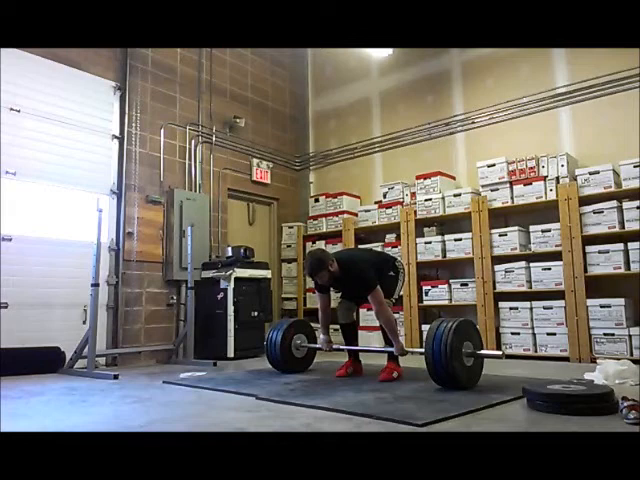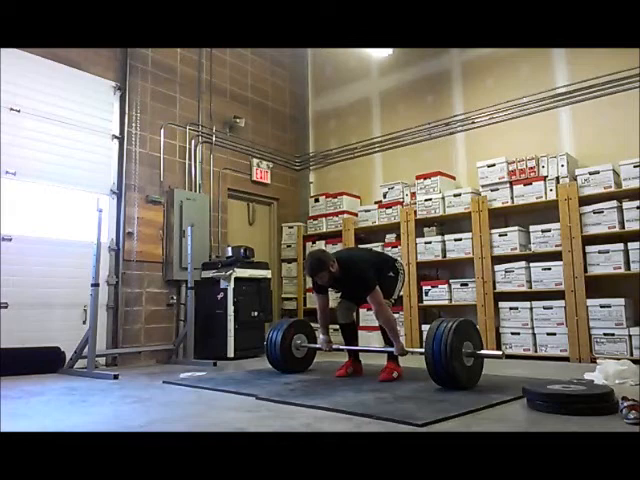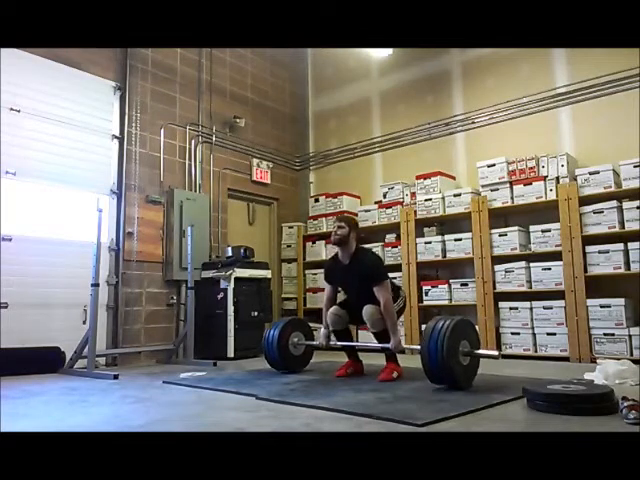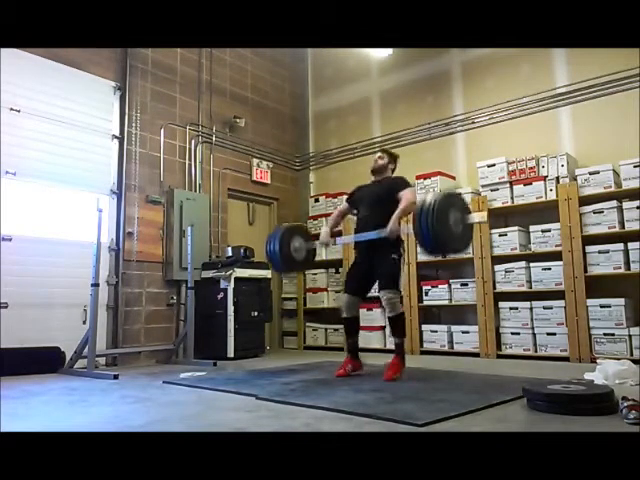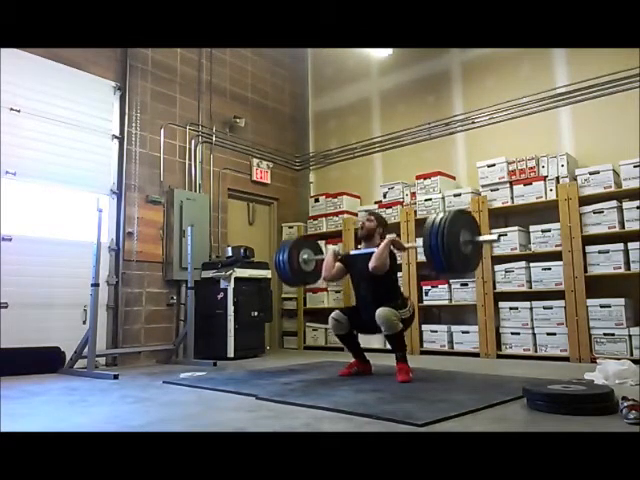
dt=1s
person 1, frame 1
left shoulder: (359, 270)
right shoulder: (321, 274)
left elbow: (379, 308)
right elbow: (324, 307)
left wrist: (397, 342)
right wrist: (324, 335)
left hip: (390, 270)
left knee: (383, 306)
right knee: (343, 309)
left ankle: (393, 363)
right ankle: (354, 361)
person 1, frame 2
left shoulder: (358, 270)
right shoulder: (320, 274)
left elbow: (379, 308)
right elbow: (322, 307)
left wrist: (397, 342)
right wrist: (324, 335)
left hip: (389, 271)
left knee: (382, 306)
right knee: (343, 309)
left ankle: (393, 363)
right ankle: (354, 361)
person 1, frame 3
left shoulder: (369, 260)
right shoulder: (332, 265)
left elbow: (385, 299)
right elbow: (329, 297)
left wrist: (394, 336)
right wrist: (324, 329)
left hip: (393, 298)
left knee: (370, 313)
right knee: (333, 314)
left ankle: (392, 363)
right ankle: (354, 361)
person 1, frame 4
left shoulder: (396, 182)
right shoulder: (360, 190)
left elbow: (410, 200)
right elbow: (341, 211)
left wrist: (395, 218)
right wrist: (327, 228)
left hip: (387, 251)
right hip: (362, 253)
left knee: (389, 298)
right knee: (348, 302)
left ankle: (398, 358)
right ankle: (352, 359)
person 1, frame 5
left shoulder: (385, 253)
right shoulder: (351, 257)
left elbow: (375, 267)
right elbow: (328, 275)
left wrist: (387, 242)
right wrist: (332, 252)
left hip: (395, 312)
left knee: (383, 314)
right knee: (336, 319)
left ankle: (402, 364)
right ankle: (361, 361)
